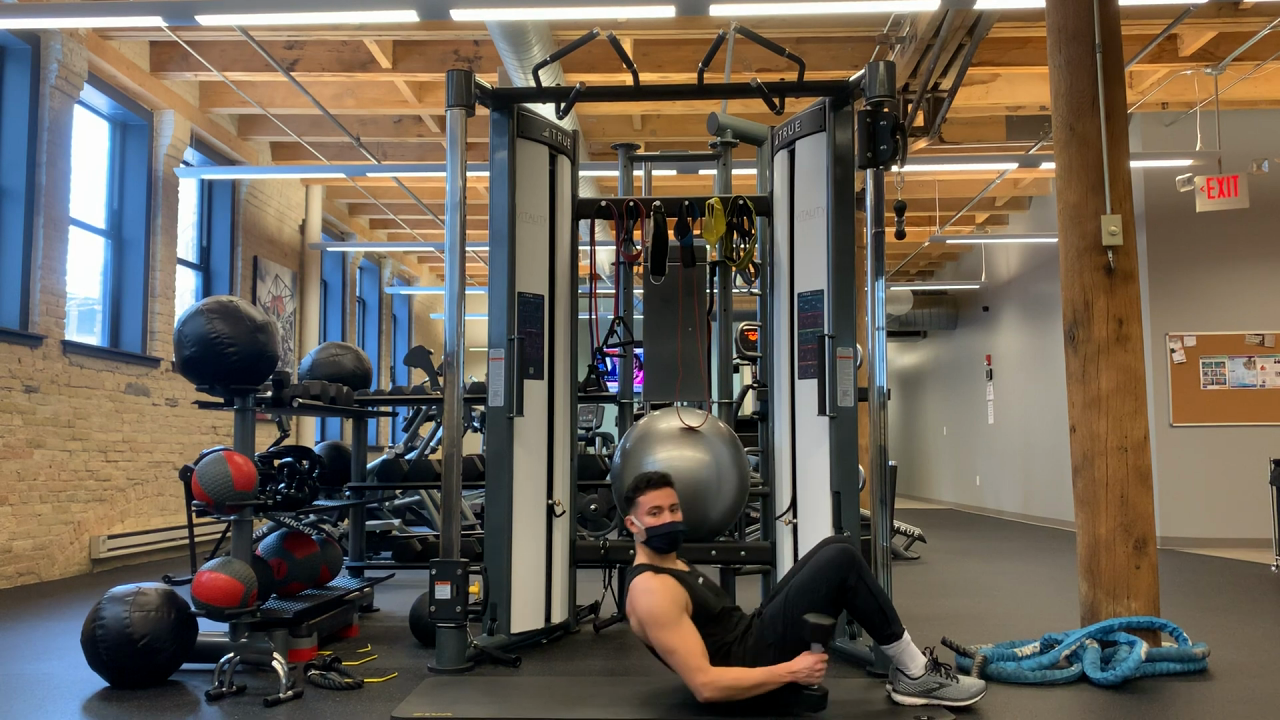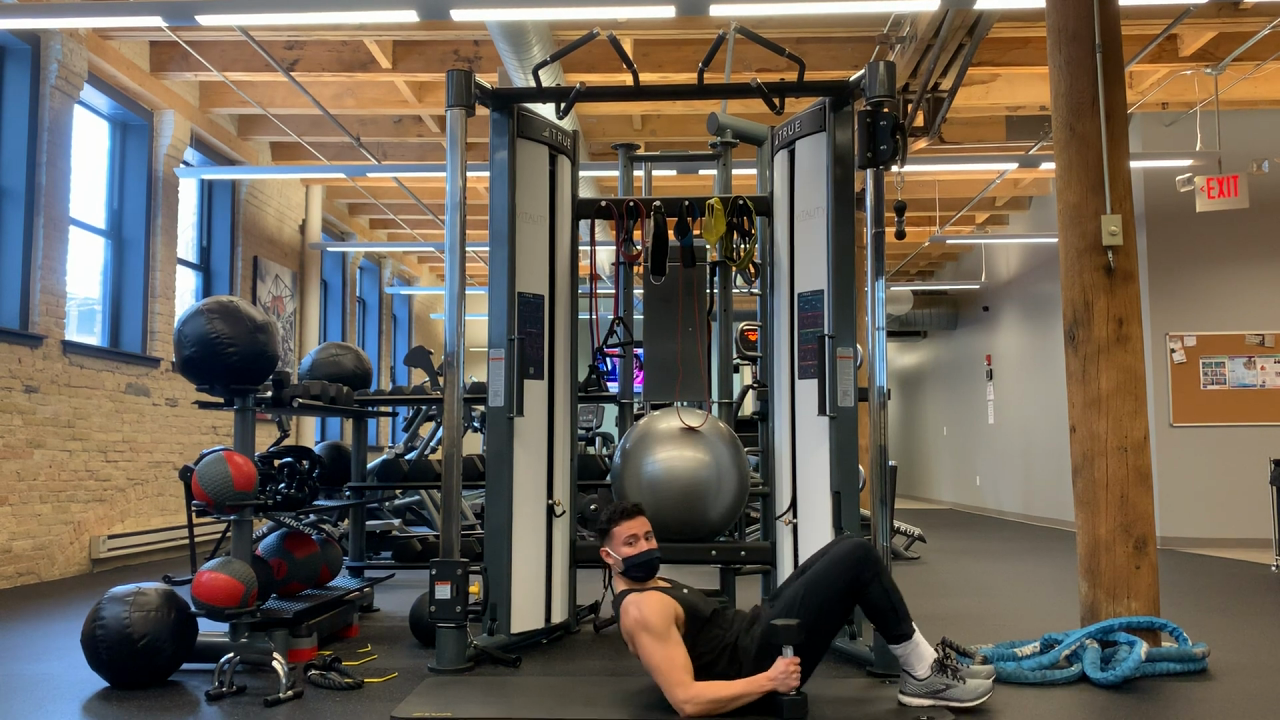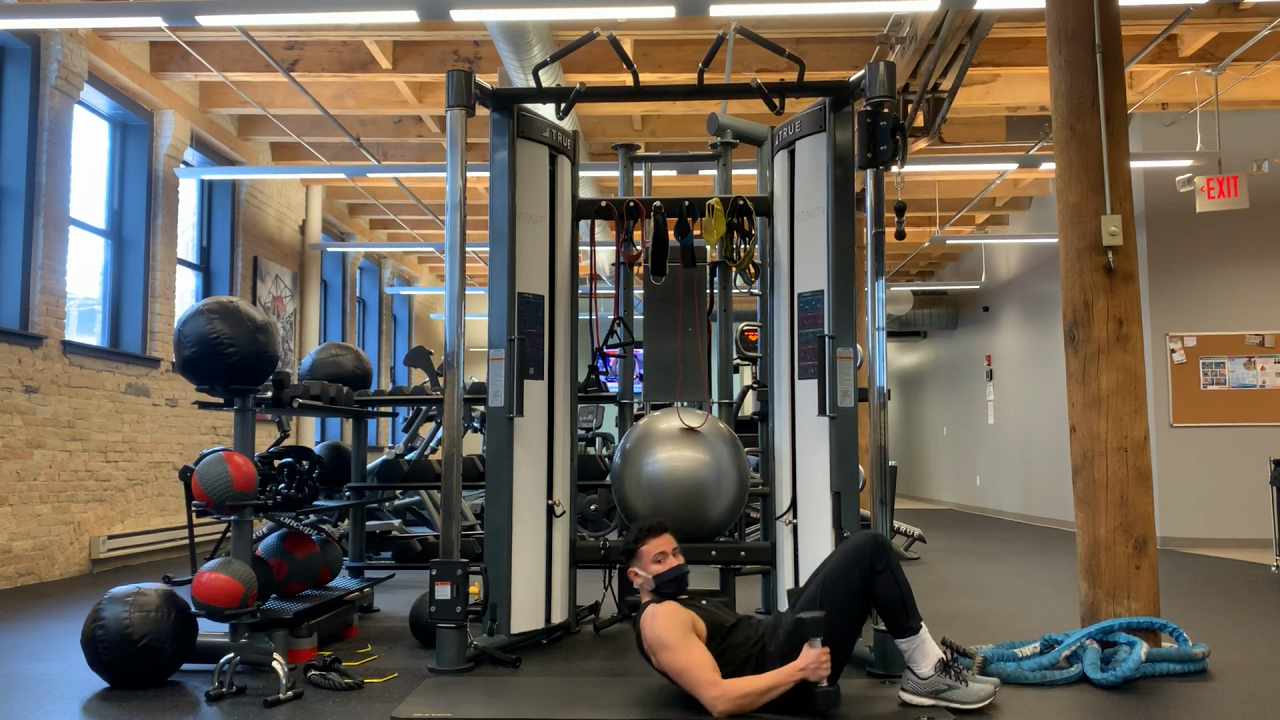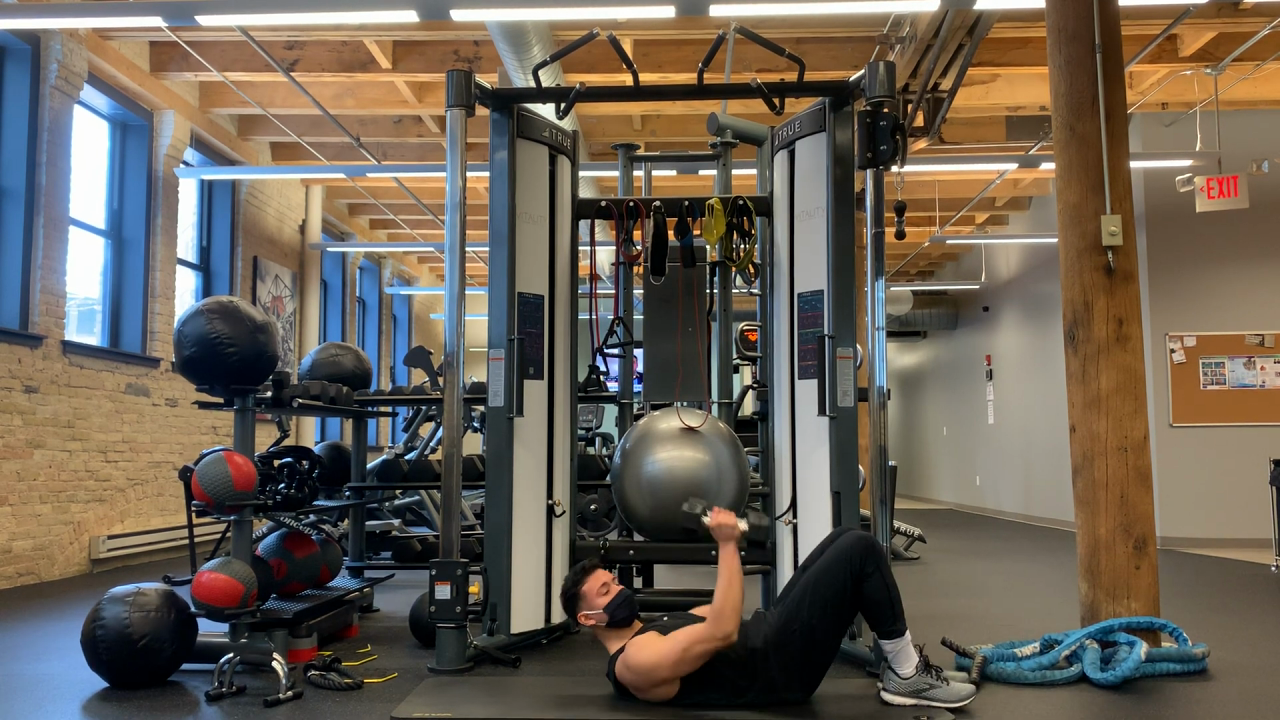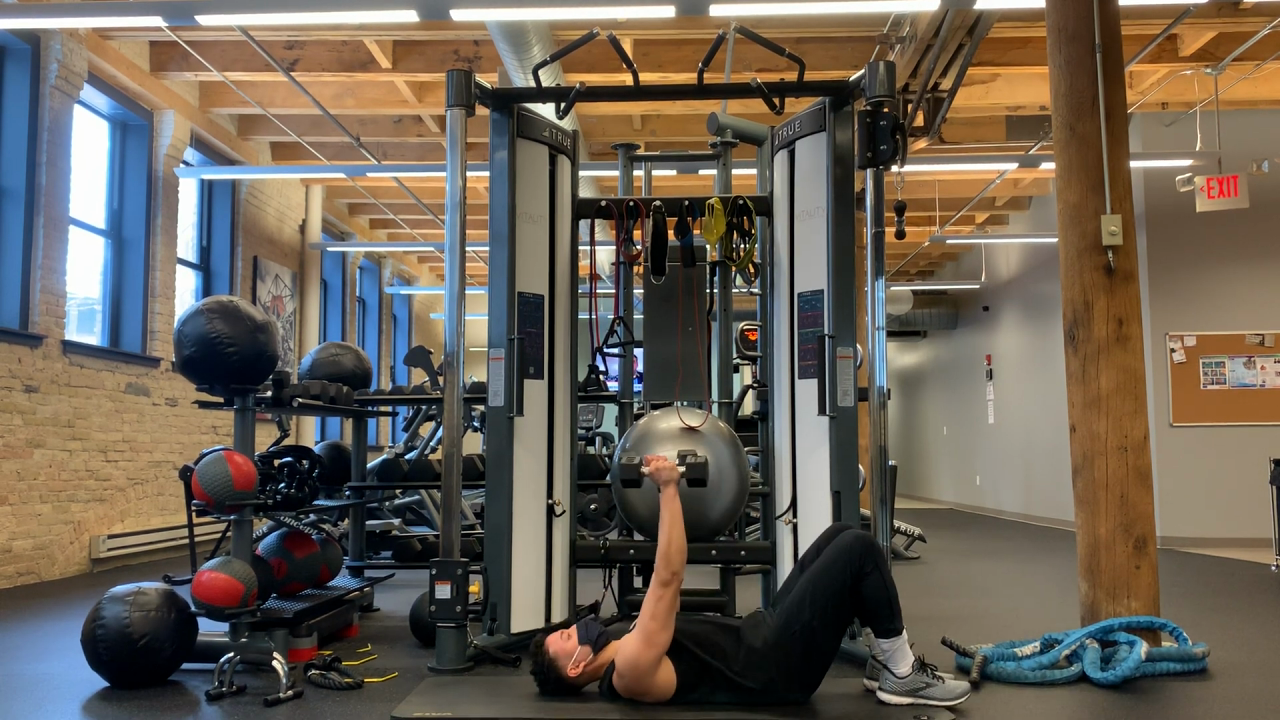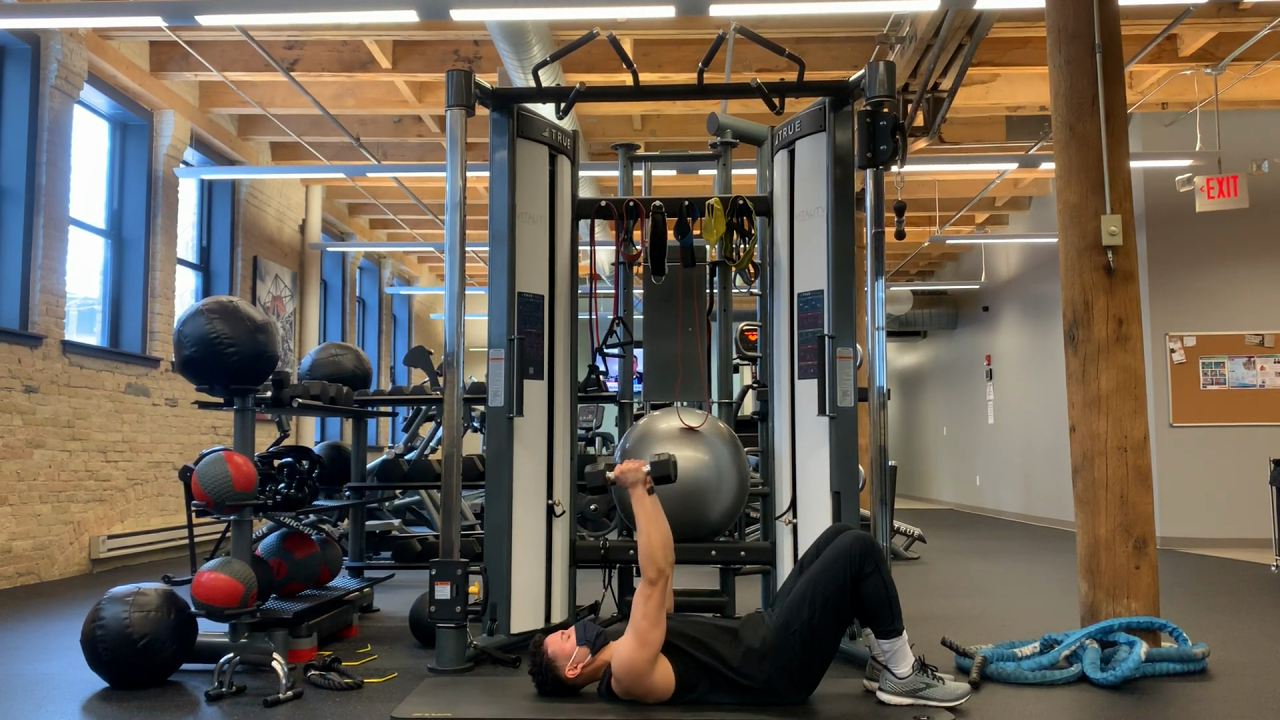
dt=0.7s
person 1, frame 1
left shoulder: (669, 564)
right shoulder: (651, 593)
right elbow: (705, 685)
right wrist: (790, 671)
right hip: (764, 659)
left knee: (836, 550)
right knee: (842, 561)
left ankle: (909, 667)
right ankle: (915, 675)
person 1, frame 2
left shoulder: (652, 586)
right shoulder: (641, 609)
right wrist: (769, 680)
left hip: (756, 629)
right hip: (765, 655)
left knee: (848, 549)
right knee: (858, 557)
left ankle: (924, 659)
right ankle: (922, 675)
person 1, frame 3
left shoulder: (676, 605)
right shoulder: (660, 622)
right wrist: (799, 669)
left hip: (786, 640)
right hip: (792, 671)
left knee: (864, 547)
right knee: (870, 549)
left ankle: (928, 661)
right ankle: (925, 675)
person 1, frame 4
left shoulder: (645, 635)
right shoulder: (635, 662)
left elbow: (716, 617)
right elbow: (723, 631)
left wrist: (727, 542)
right wrist: (726, 545)
left hip: (766, 634)
right hip: (781, 667)
left knee: (847, 540)
right knee: (860, 550)
left ankle: (901, 658)
right ankle: (906, 675)
person 1, frame 5
left shoulder: (632, 647)
right shoulder: (631, 669)
left elbow: (666, 578)
right elbow: (668, 578)
left wrist: (667, 490)
right wrist: (668, 490)
left hip: (768, 637)
right hip: (781, 667)
left knee: (842, 536)
right knee: (858, 548)
left ankle: (886, 662)
right ankle: (901, 675)
person 1, frame 6
left shoulder: (630, 650)
right shoulder: (627, 672)
left elbow: (662, 567)
right elbow: (654, 577)
left wrist: (647, 489)
right wrist: (637, 491)
left hip: (766, 634)
right hip: (780, 666)
left knee: (840, 536)
right knee: (858, 549)
left ankle: (885, 660)
right ankle: (901, 674)
